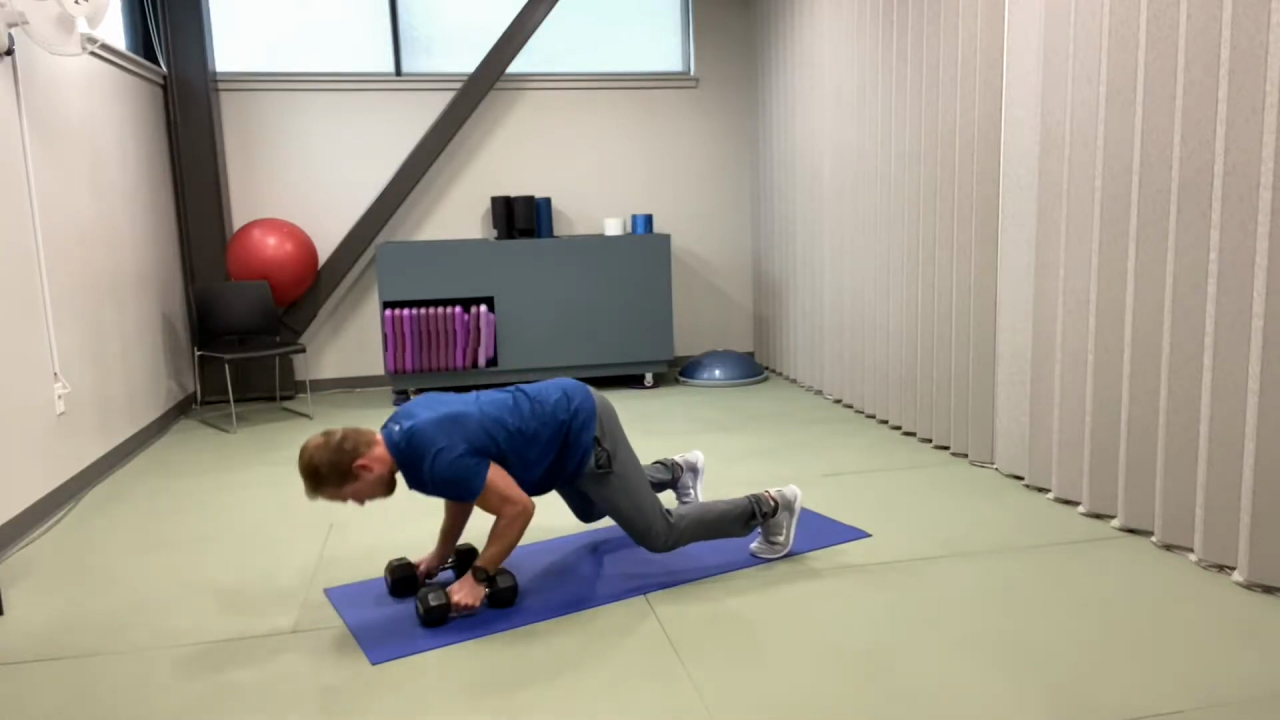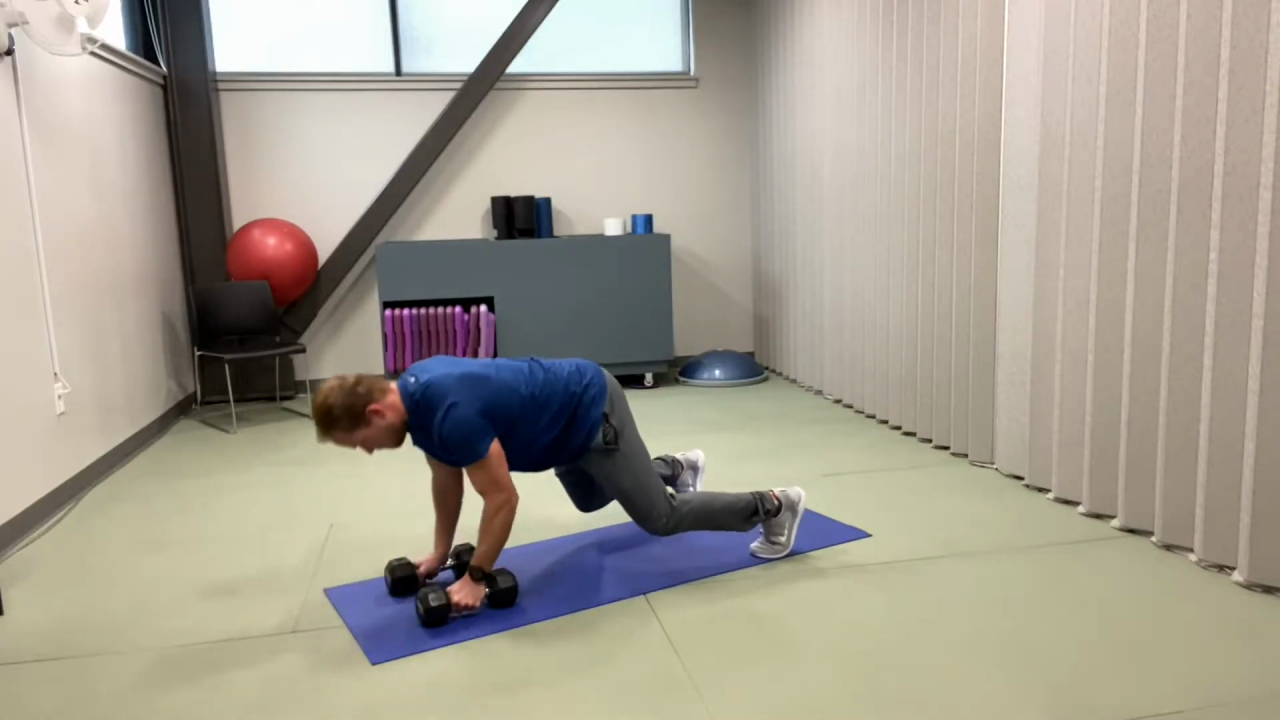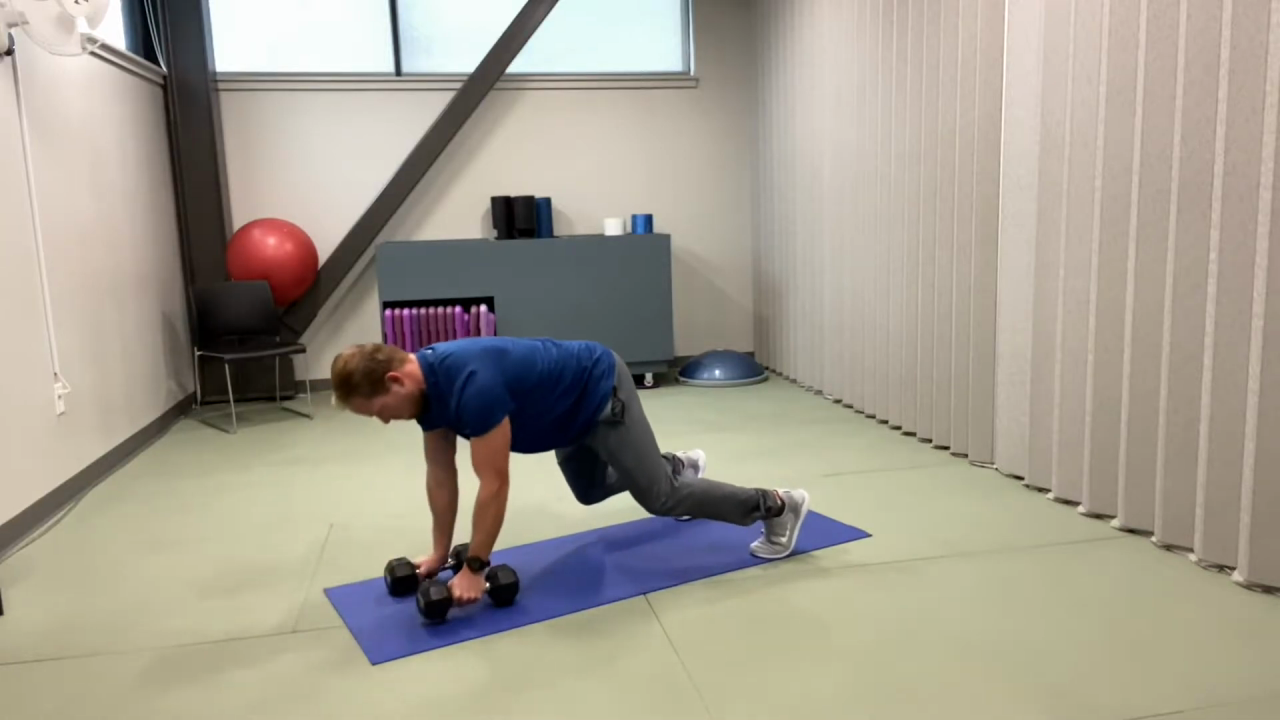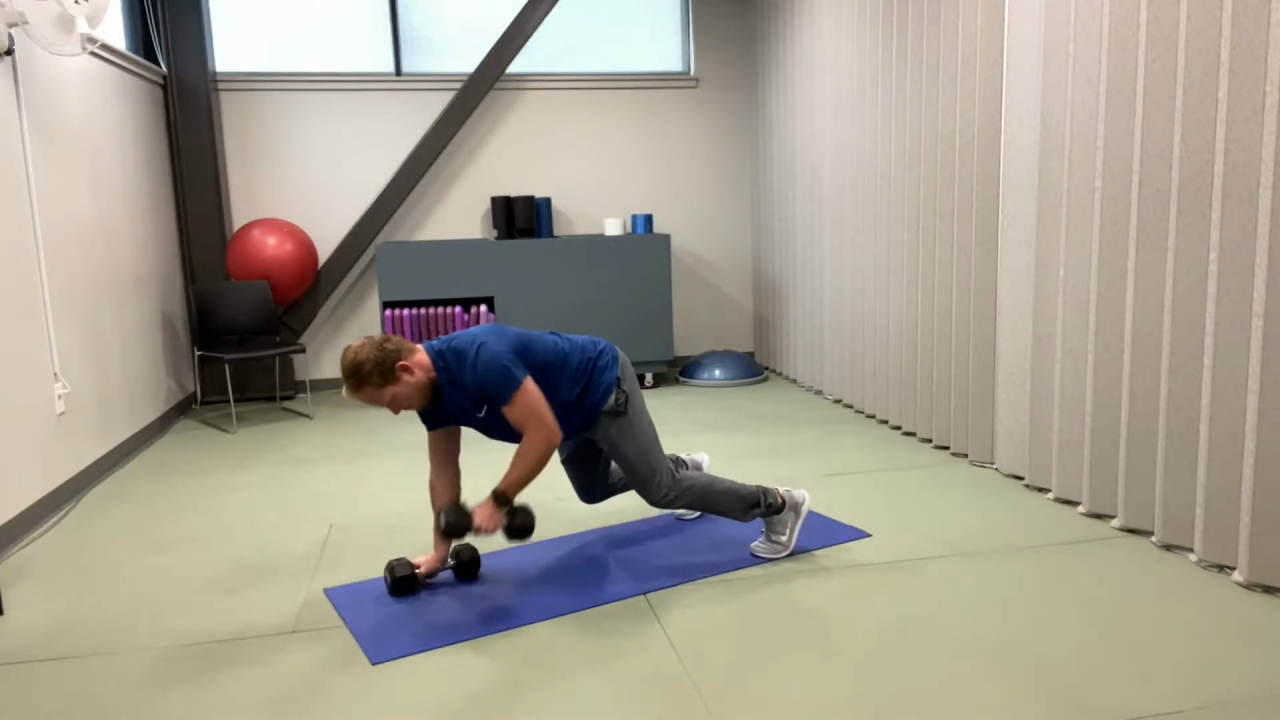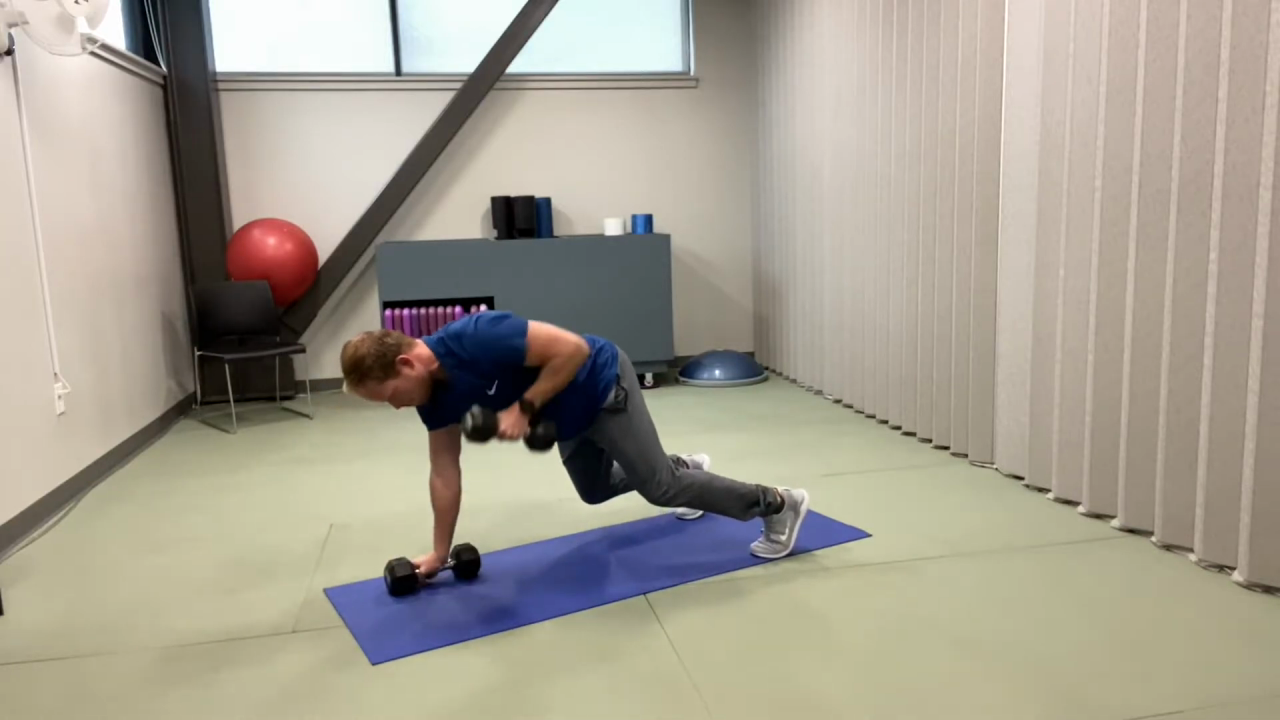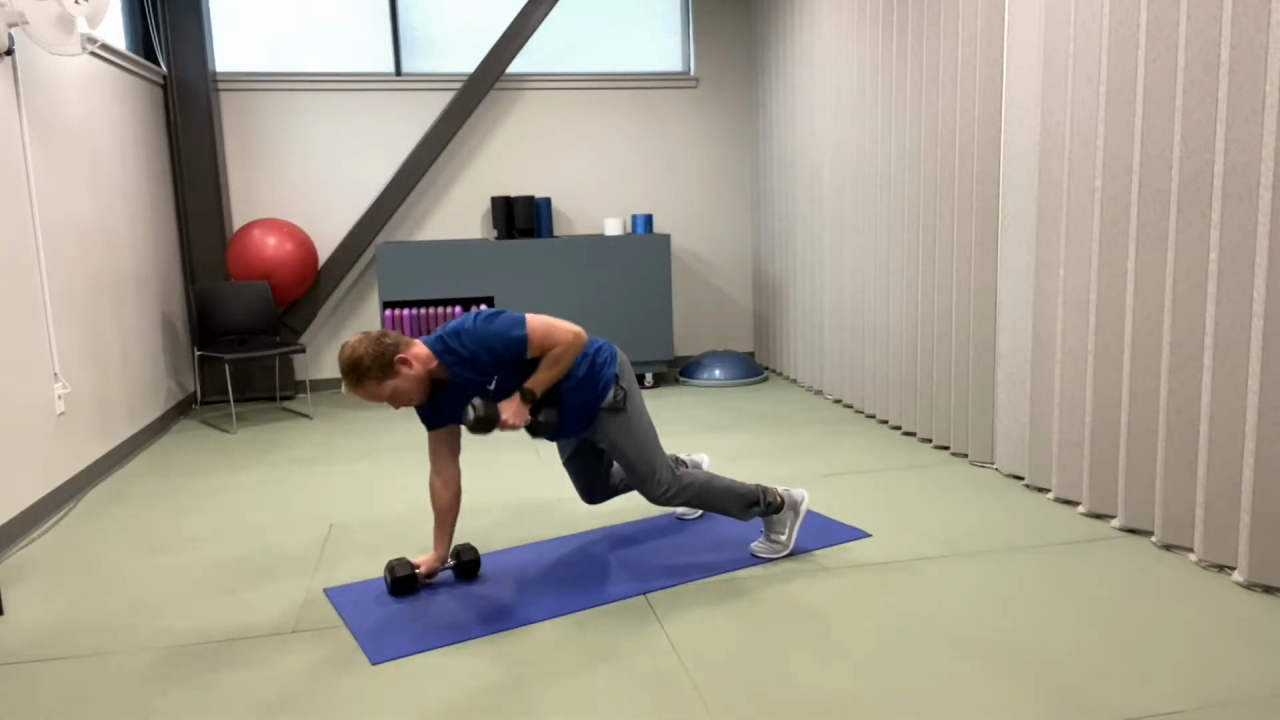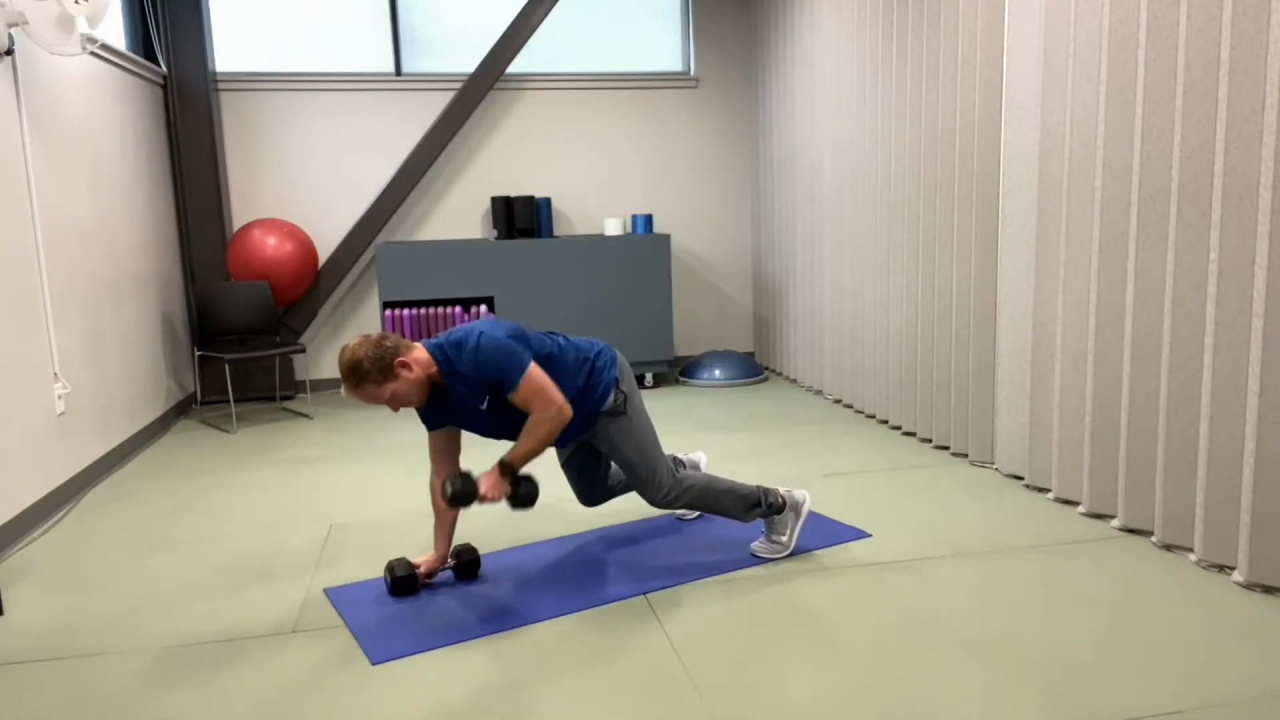
dt=0.2s
person 1, frame 1
left shoulder: (436, 454)
right shoulder: (402, 428)
left elbow: (519, 508)
left wrist: (478, 578)
right wrist: (441, 554)
left hip: (582, 429)
right hip: (563, 415)
left knee: (658, 533)
right knee: (591, 510)
left ankle: (770, 506)
right ankle: (677, 469)
person 1, frame 2
left shoulder: (451, 412)
right shoulder: (414, 395)
left elbow: (503, 499)
right elbow: (447, 478)
left wrist: (476, 577)
right wrist: (440, 552)
left hip: (592, 409)
right hip: (568, 413)
left knee: (658, 515)
right knee: (591, 499)
left ankle: (774, 505)
right ankle: (676, 467)
person 1, frame 3
left shoulder: (470, 382)
right shoulder: (426, 383)
left elbow: (493, 486)
right elbow: (441, 472)
left wrist: (473, 570)
right wrist: (440, 553)
left hip: (599, 388)
right hip: (567, 403)
left knee: (657, 497)
right knee: (591, 489)
left ankle: (777, 505)
right ankle: (680, 465)
person 1, frame 4
left shoulder: (482, 357)
right shoulder: (432, 388)
left elbow: (548, 436)
right elbow: (443, 472)
left wrist: (498, 504)
right wrist: (440, 551)
left hip: (602, 383)
right hip: (573, 405)
left knee: (659, 489)
right knee: (594, 489)
left ankle: (778, 504)
right ankle: (684, 464)
person 1, frame 5
left shoulder: (479, 337)
right shoulder: (434, 389)
left elbow: (574, 348)
right elbow: (445, 473)
left wrist: (523, 409)
right wrist: (439, 554)
left hip: (601, 383)
right hip: (566, 411)
left knee: (657, 486)
right knee: (596, 491)
left ankle: (777, 503)
right ankle: (685, 466)
person 1, frame 6
left shoulder: (480, 334)
right shoulder: (432, 390)
left elbow: (573, 337)
right elbow: (445, 473)
left wrist: (522, 396)
right wrist: (440, 552)
left hip: (600, 382)
right hip: (568, 408)
left knee: (659, 486)
right knee: (596, 490)
left ankle: (777, 502)
right ankle: (684, 464)
person 1, frame 7
left shoulder: (482, 348)
right shoulder: (432, 389)
left elbow: (556, 413)
right elbow: (445, 472)
left wrist: (504, 472)
right wrist: (441, 548)
left hip: (600, 386)
right hip: (575, 410)
left knee: (660, 489)
right knee: (594, 492)
left ankle: (779, 503)
right ankle: (682, 464)
